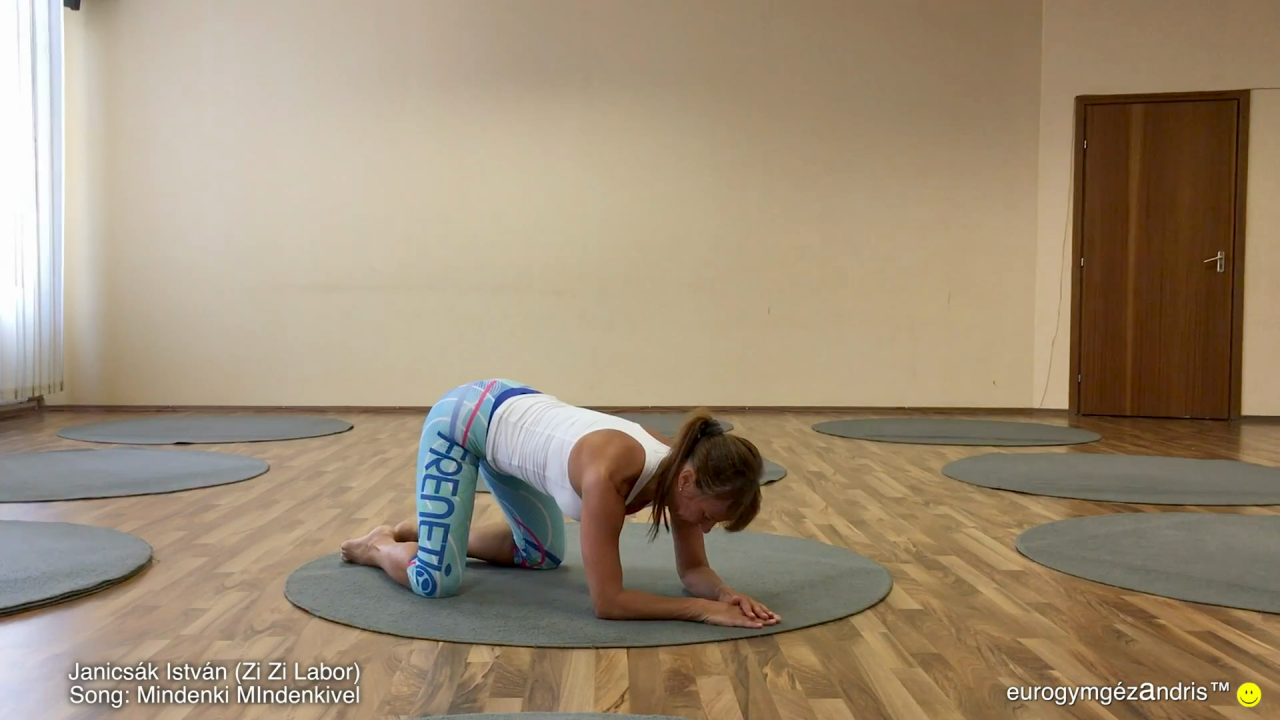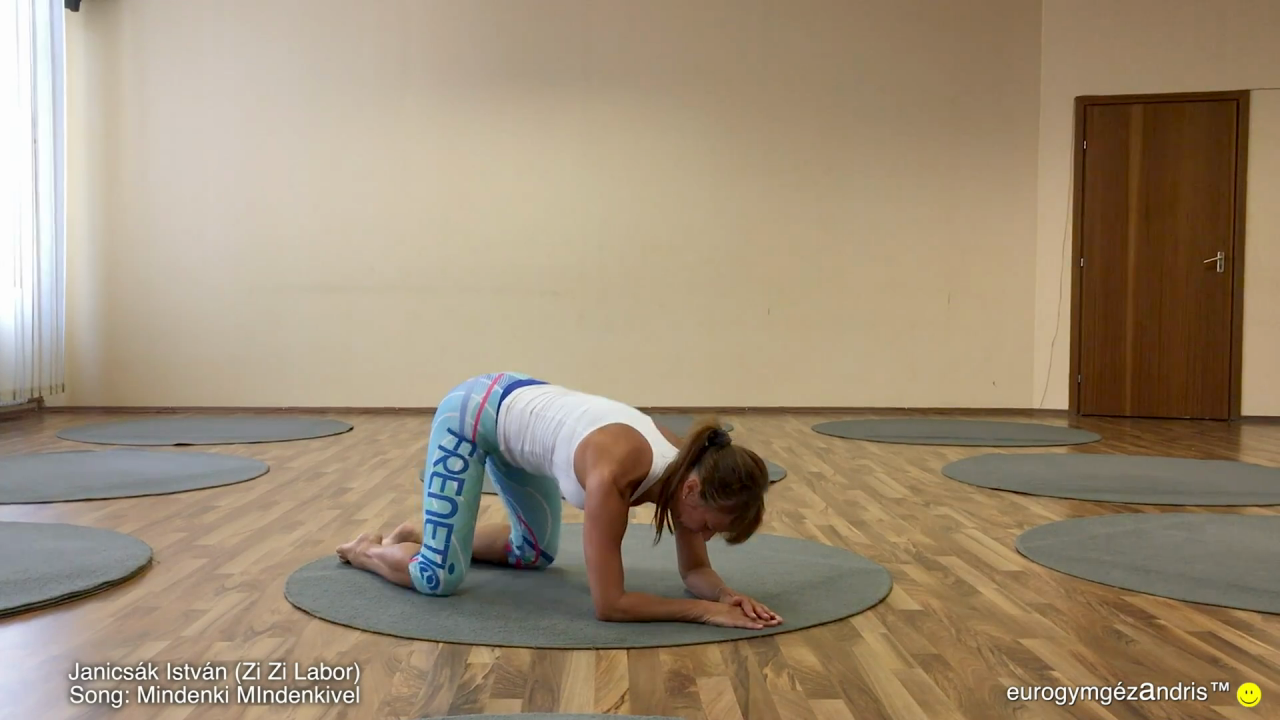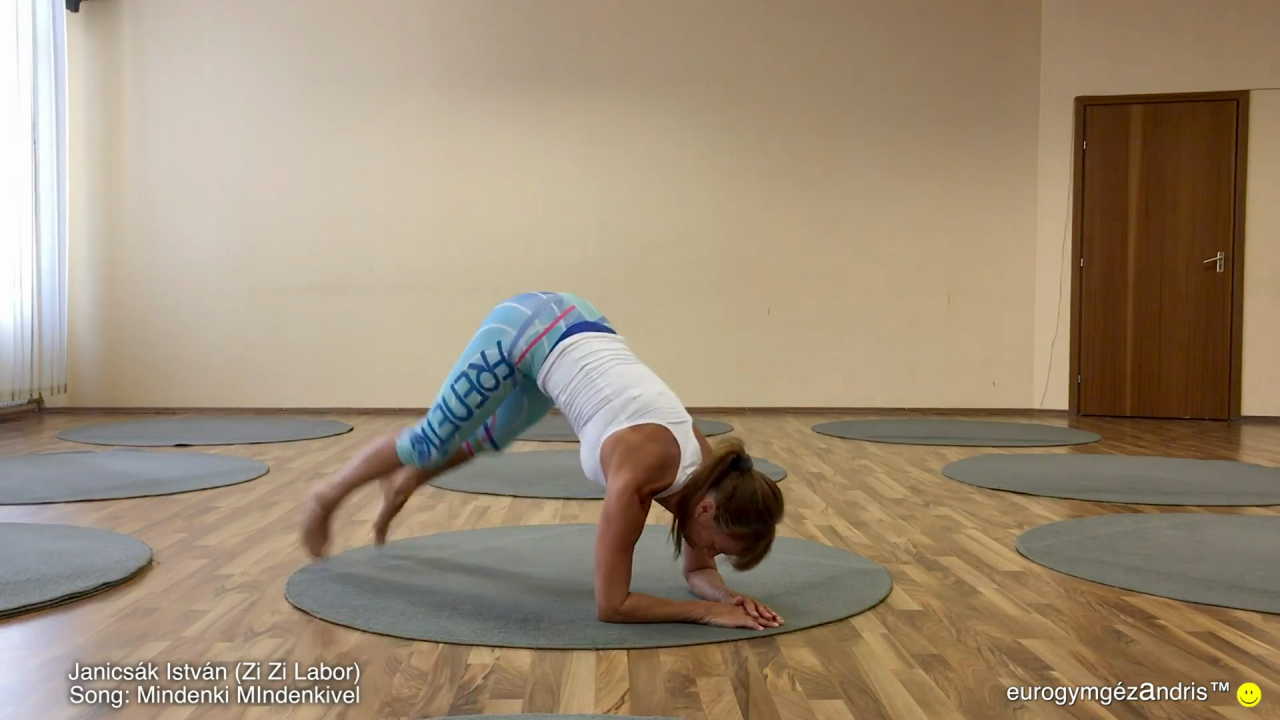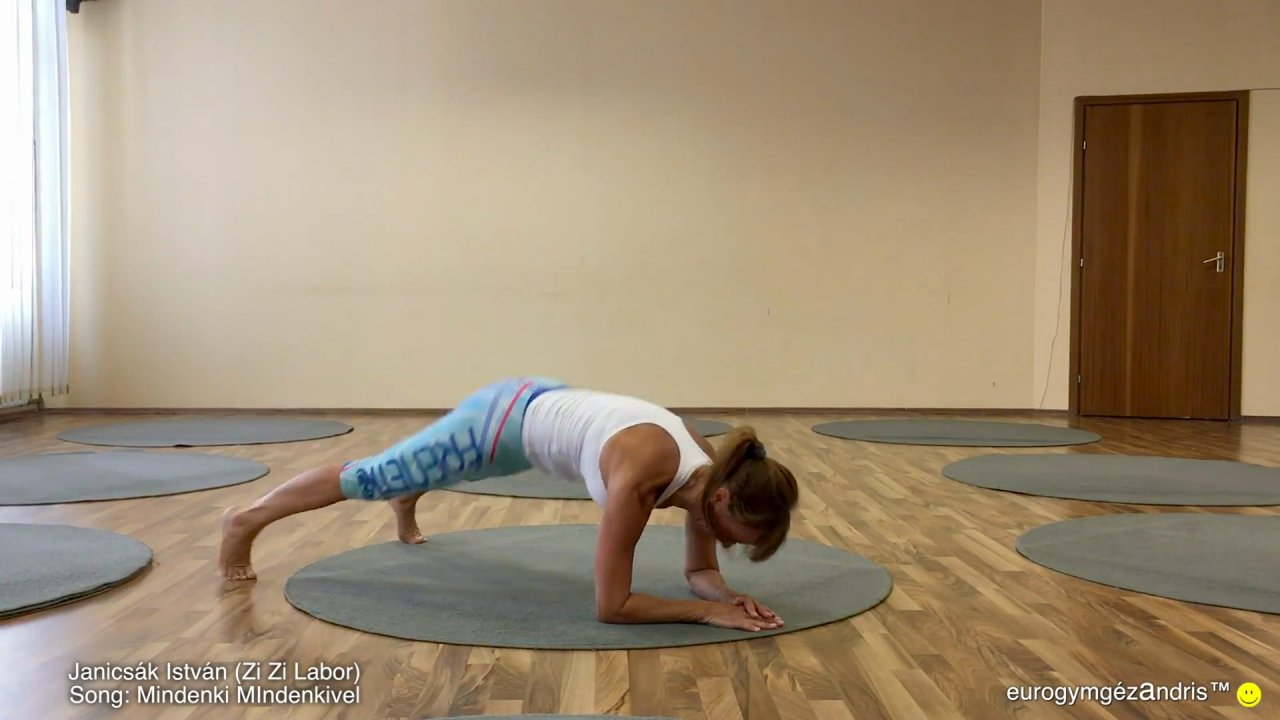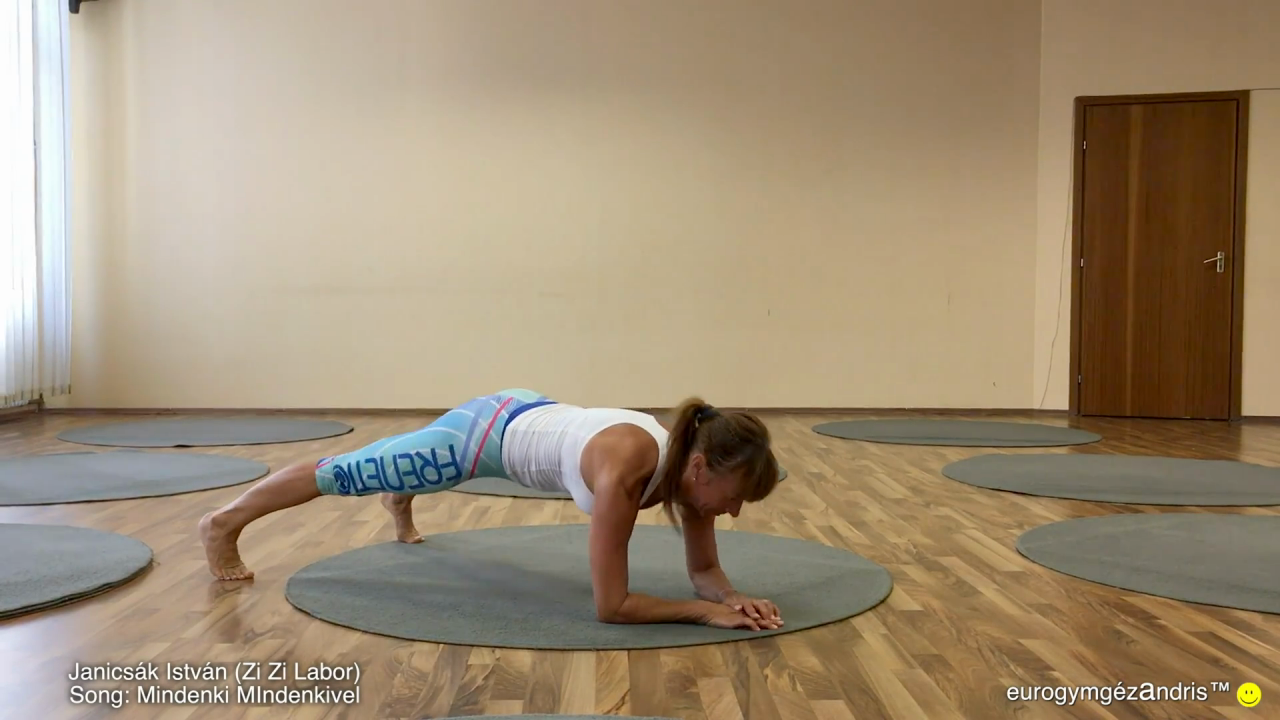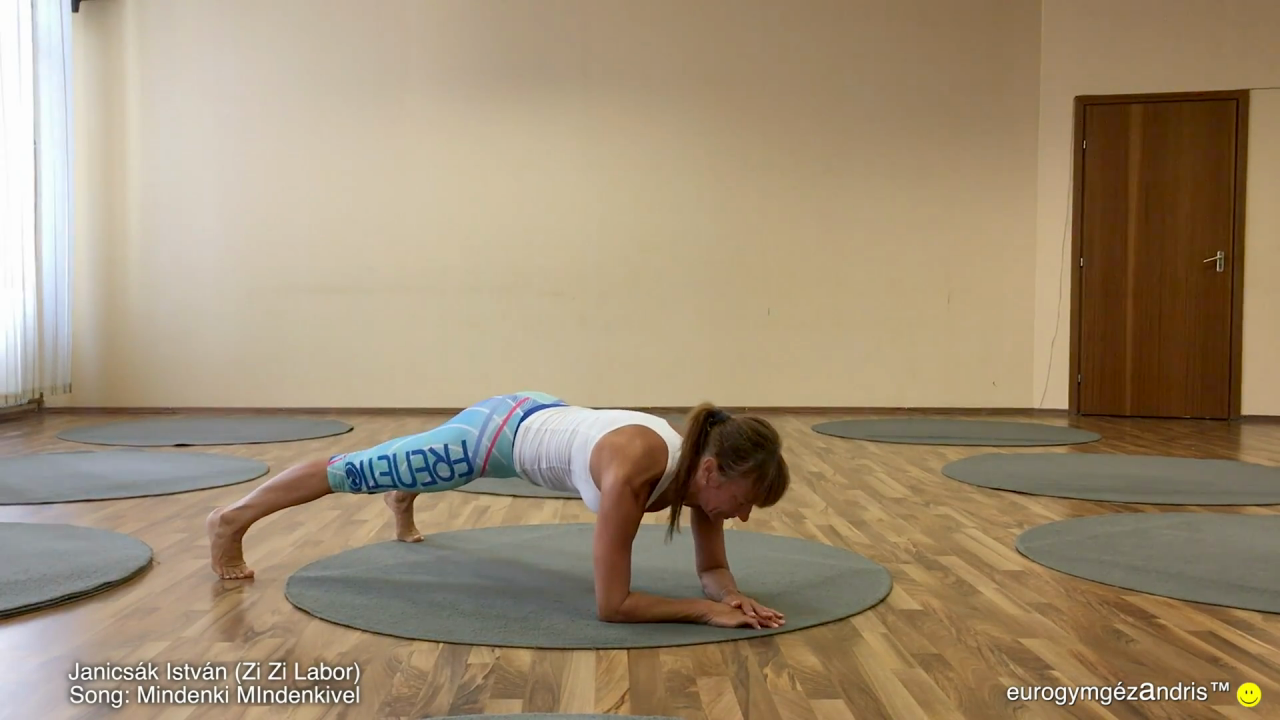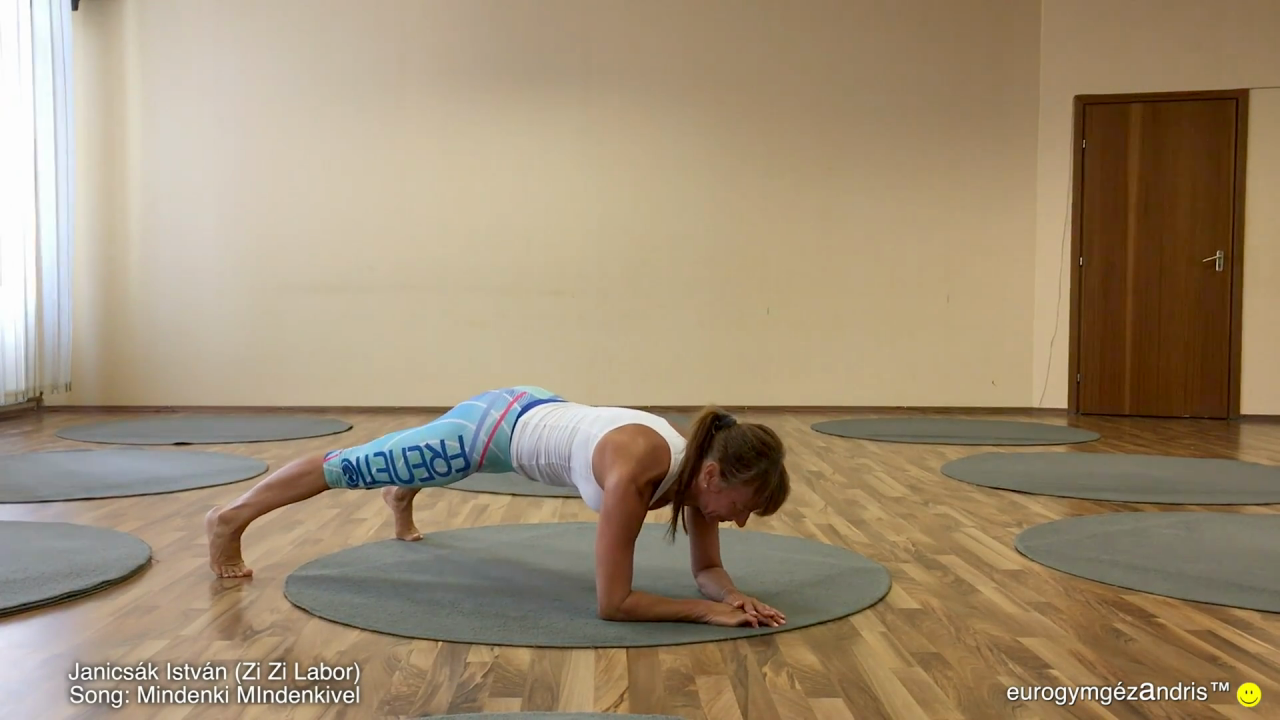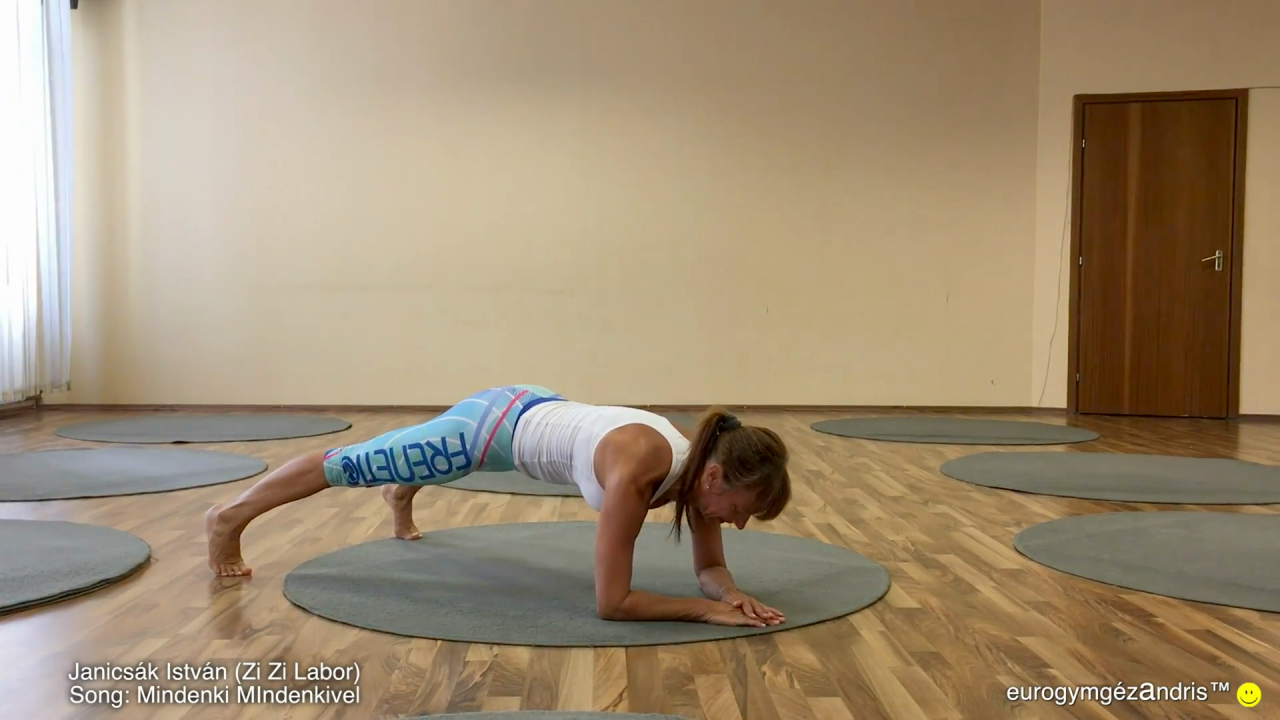
dt=0.3s
person 1, frame 1
left shoulder: (680, 465)
right shoulder: (608, 473)
left elbow: (693, 568)
right elbow: (608, 601)
left wrist: (725, 593)
right wrist: (705, 610)
left hip: (509, 413)
right hip: (462, 419)
left knee: (544, 556)
right knee: (435, 583)
left ankle: (422, 530)
right ankle: (376, 547)
person 1, frame 2
left shoulder: (689, 468)
right shoulder: (613, 473)
left elbow: (695, 571)
right elbow: (609, 604)
left wrist: (726, 596)
right wrist: (707, 611)
left hip: (514, 409)
right hip: (471, 412)
left knee: (535, 554)
right knee: (440, 579)
left ankle: (424, 532)
right ankle: (367, 552)
person 1, frame 3
left shoulder: (710, 476)
right shoulder: (641, 474)
left elbow: (697, 570)
right elbow: (611, 606)
left wrist: (728, 594)
right wrist: (711, 611)
left hip: (574, 327)
right hip: (524, 329)
left knee: (487, 437)
right knee: (430, 440)
left ankle: (404, 484)
right ankle: (328, 497)
person 1, frame 4
left shoulder: (709, 475)
right shoulder: (638, 474)
left elbow: (698, 572)
right elbow: (611, 606)
left wrist: (727, 596)
right wrist: (710, 611)
left hip: (541, 402)
right hip: (505, 416)
left knee: (442, 465)
right knee: (372, 475)
left ankle: (406, 501)
right ankle: (248, 520)
person 1, frame 5
left shoulder: (691, 461)
right shoulder: (623, 469)
left elbow: (704, 570)
right elbow: (611, 606)
left wrist: (732, 597)
right wrist: (709, 613)
left hip: (529, 418)
right hip: (489, 431)
right knee: (349, 472)
left ankle: (400, 503)
right ankle: (223, 523)
person 1, frame 6
left shoulder: (701, 464)
right shoulder: (631, 471)
left elbow: (712, 568)
right elbow: (612, 604)
left wrist: (734, 595)
right wrist: (709, 612)
left hip: (540, 419)
right hip: (502, 430)
right knee: (362, 469)
left ankle: (402, 501)
right ankle: (231, 518)
person 1, frame 7
left shoulder: (699, 463)
right shoulder: (635, 469)
left elbow: (707, 568)
right elbow: (612, 603)
left wrist: (731, 594)
right wrist: (708, 612)
left hip: (536, 414)
right hip: (498, 425)
right knee: (357, 466)
left ankle: (401, 500)
right ankle: (230, 519)
person 1, frame 8
left shoulder: (702, 462)
right shoulder: (637, 469)
left elbow: (709, 566)
right elbow: (612, 601)
left wrist: (732, 593)
right wrist: (709, 610)
left hip: (535, 412)
right hip: (498, 423)
right knee: (357, 463)
left ankle: (400, 497)
right ankle: (229, 517)
